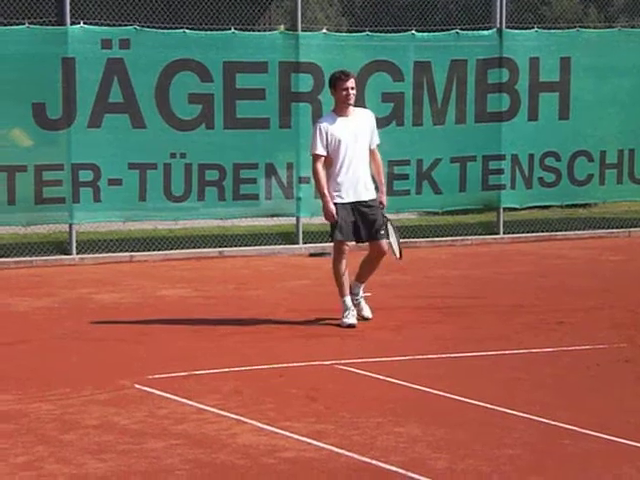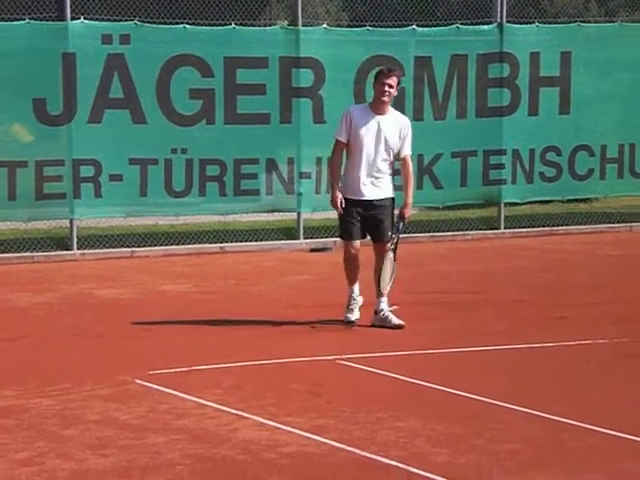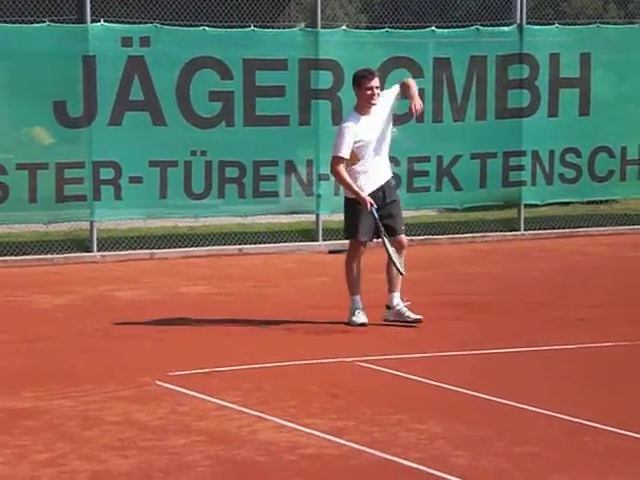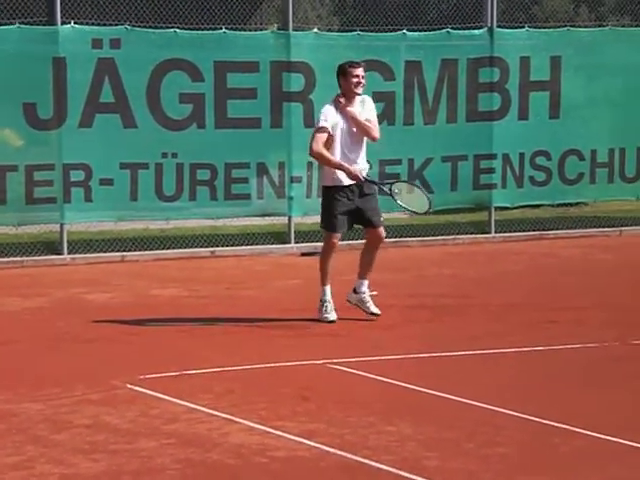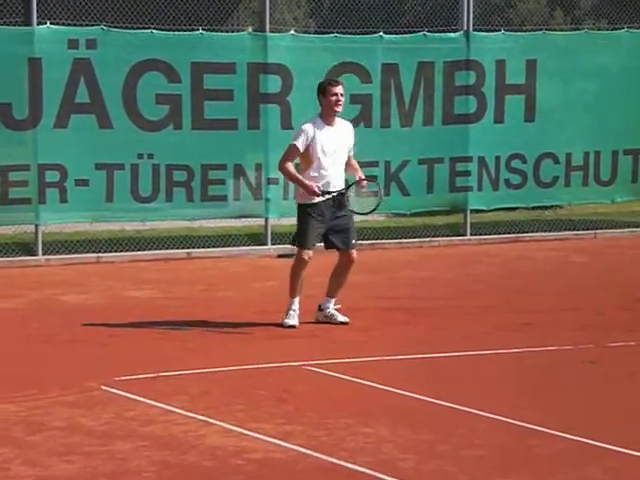
dt=1s
person 1, frame 1
left shoulder: (367, 117)
right shoulder: (324, 125)
left elbow: (374, 155)
right elbow: (318, 165)
left wrist: (382, 190)
right wrist: (325, 200)
left hip: (367, 196)
right hip: (340, 199)
left knee: (380, 248)
right knee: (341, 250)
left ankle: (356, 291)
right ankle: (347, 307)
person 1, frame 2
left shoulder: (402, 123)
right shoulder: (353, 113)
left elbow: (406, 163)
right elbow: (337, 153)
left wrist: (408, 201)
right wrist: (334, 188)
left hip: (382, 197)
right hip: (351, 196)
left knee: (383, 251)
right knee: (352, 249)
left ankle: (381, 310)
right ankle: (354, 295)
person 1, frame 3
left shoulder: (384, 102)
right shoulder: (348, 127)
left elbow: (406, 84)
right elbow: (336, 167)
left wrist: (412, 95)
right wrist: (358, 194)
left hip: (385, 187)
right hip: (360, 195)
left knee: (400, 243)
right knee: (356, 248)
left ankle: (395, 305)
right ankle: (356, 307)
person 1, frame 4
left shoulder: (366, 103)
right shoulder: (329, 111)
left elbow: (374, 135)
right elbow: (315, 149)
left wrist: (349, 112)
right wrist: (344, 168)
left hip: (362, 181)
right hip: (336, 185)
left knee: (377, 235)
right knee: (332, 241)
left ankle: (360, 291)
right ankle: (326, 298)
person 1, frame 5
left shoulder: (347, 128)
right shoulder: (307, 130)
right elbow: (284, 164)
left wrist: (358, 172)
right wrist: (304, 184)
left hip: (338, 201)
right hip: (311, 203)
left knee: (349, 257)
right knee: (304, 256)
left ankle: (326, 308)
right ankle: (293, 308)
